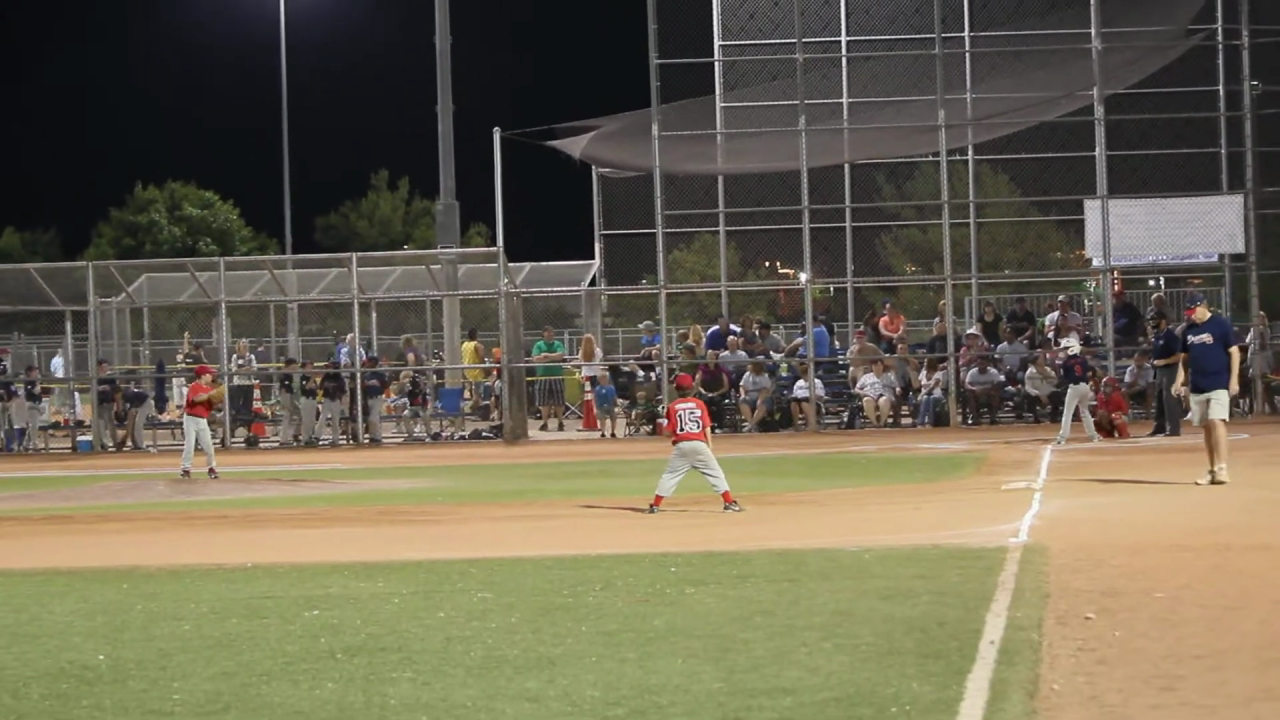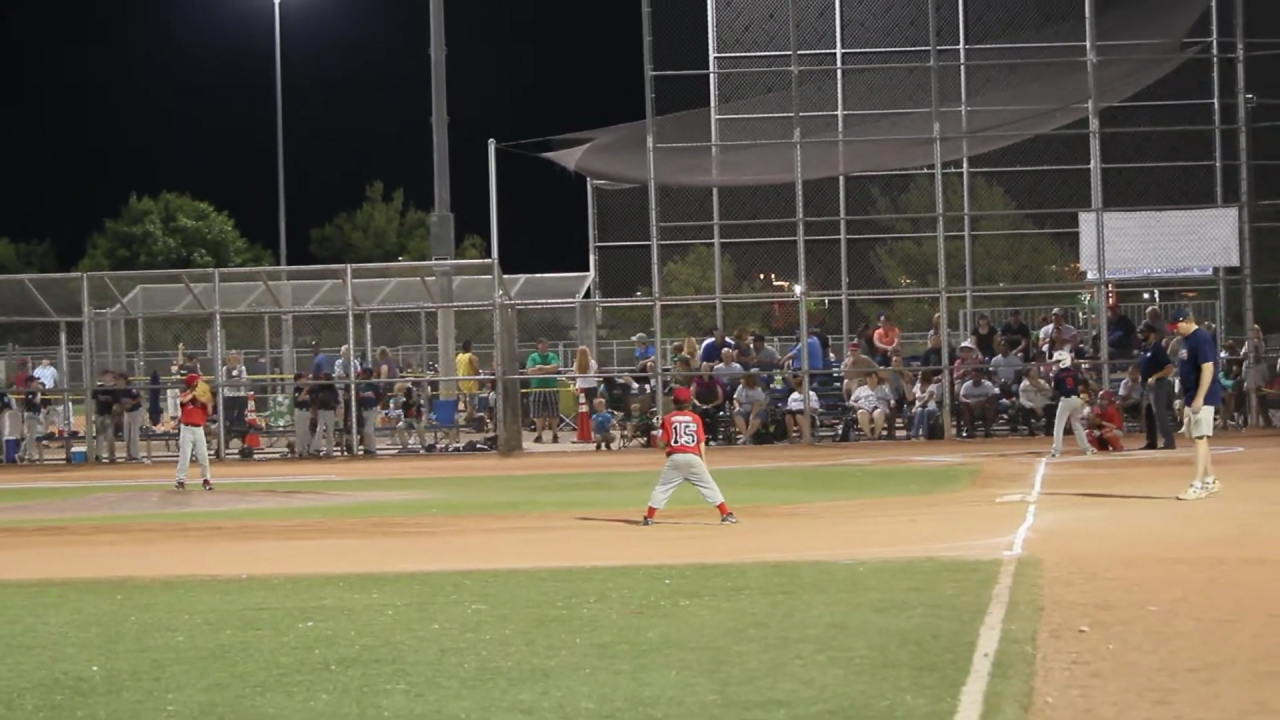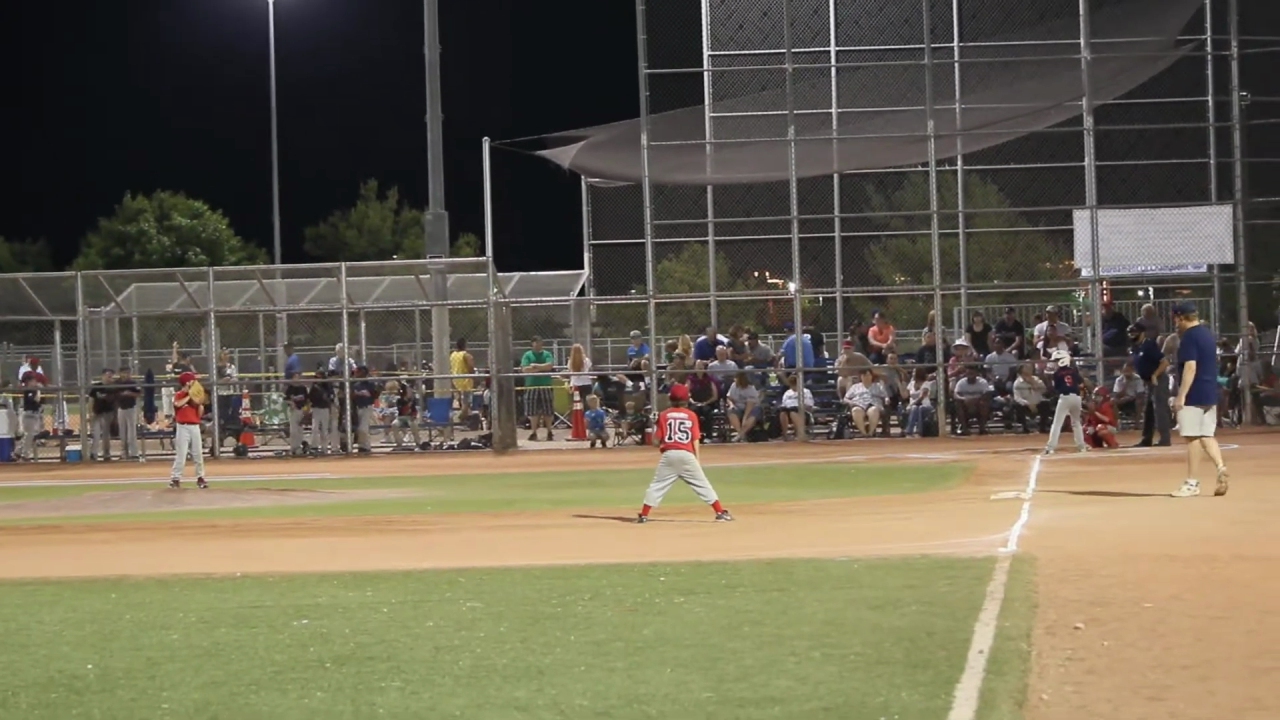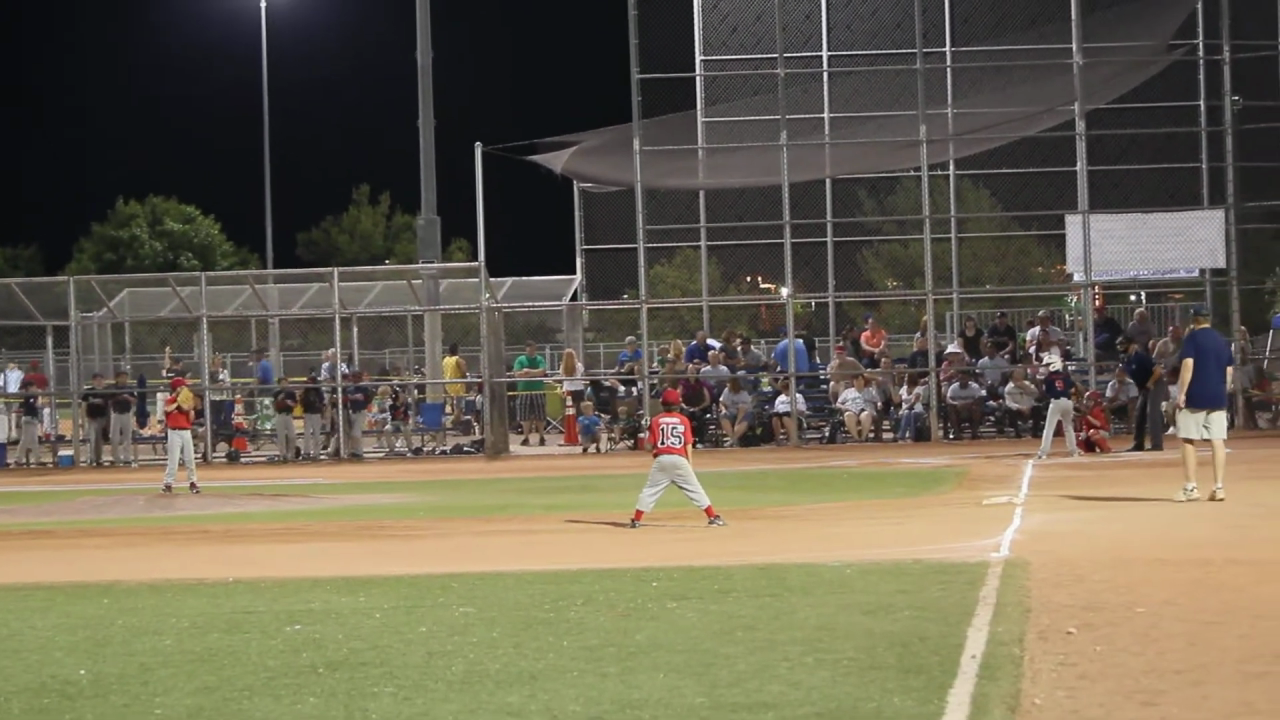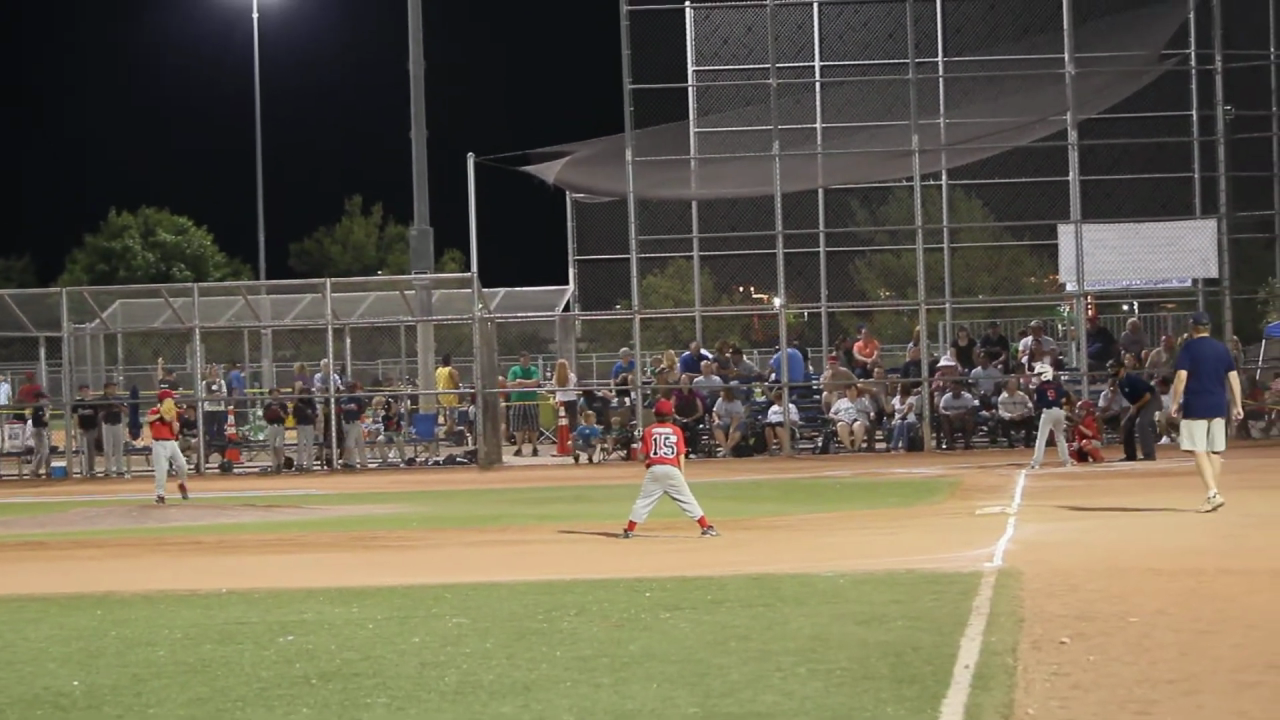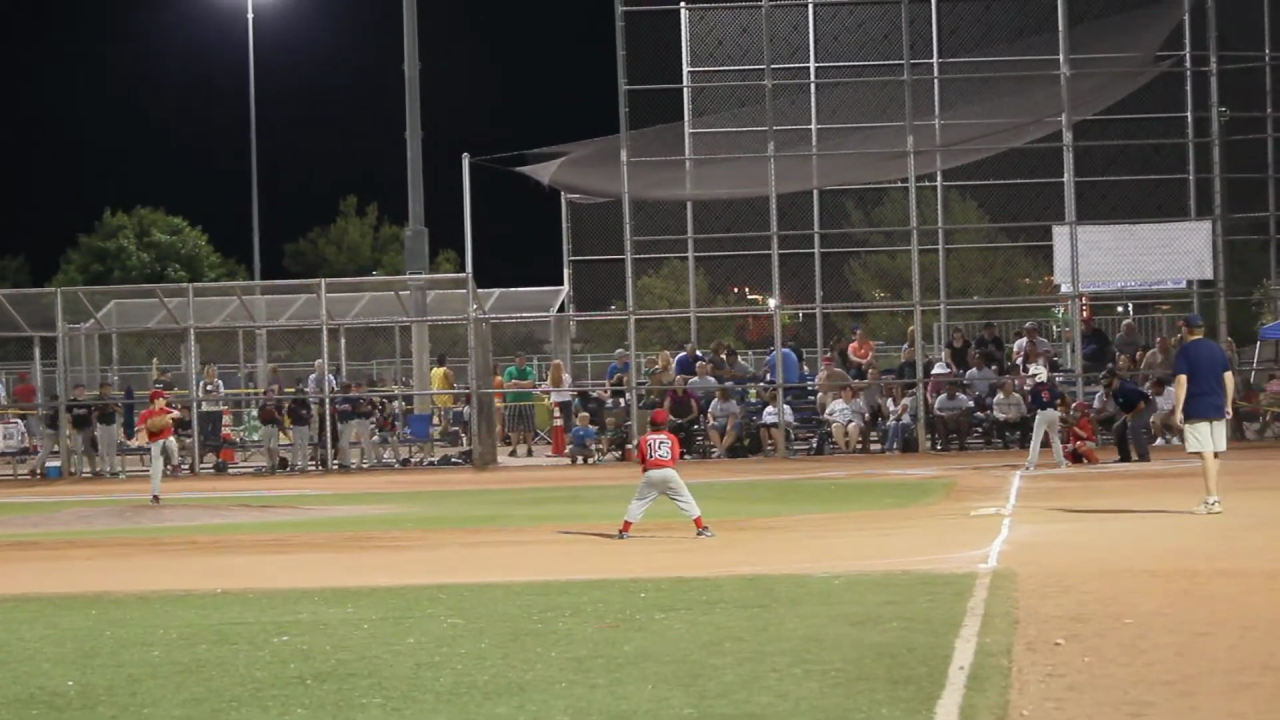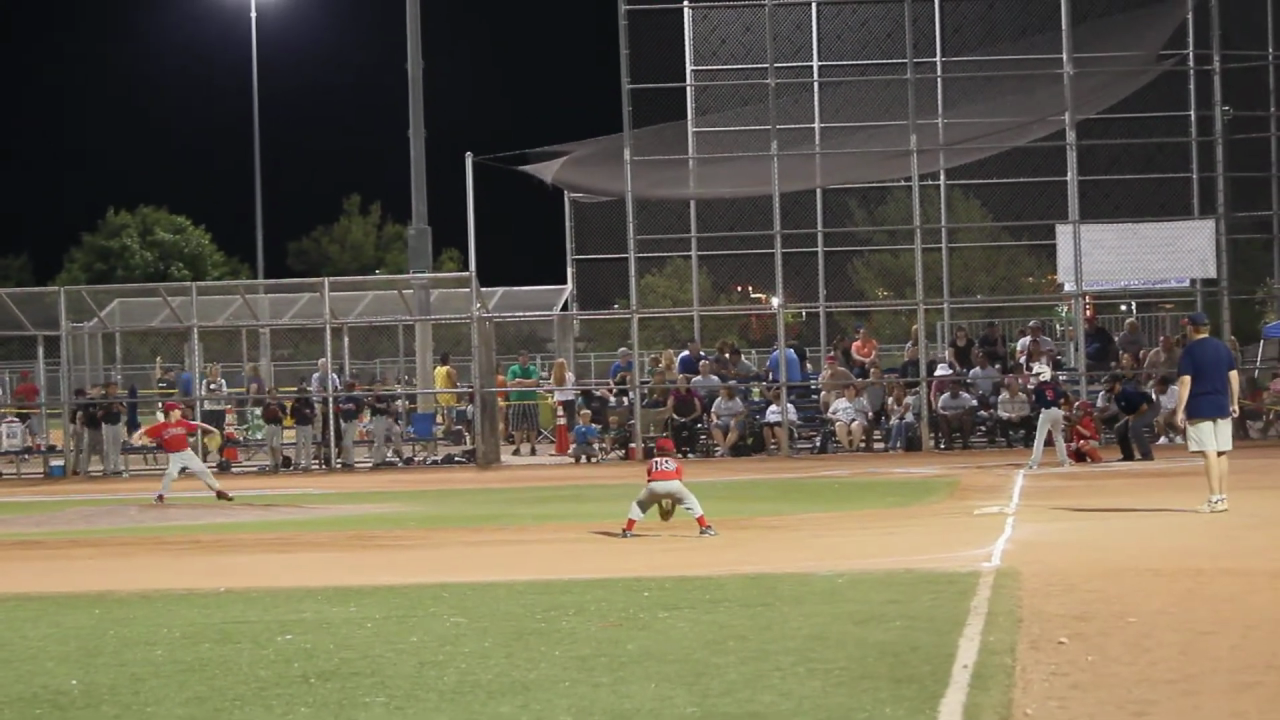
dt=0.4s
person 1, frame 1
left shoulder: (1221, 324)
right shoulder: (1189, 330)
left elbow: (1235, 353)
right elbow: (1185, 358)
left wrist: (1234, 380)
right wrist: (1180, 380)
left hip: (1219, 385)
right hip: (1197, 387)
left knee: (1217, 422)
right knee: (1207, 428)
left ankle: (1222, 468)
right ankle: (1215, 471)
person 1, frame 2
left shoulder: (1201, 339)
right shoulder: (1189, 340)
left elbow: (1208, 369)
left wrist: (1199, 398)
right wrist: (1189, 398)
left hip: (1203, 397)
right hip: (1194, 397)
left knee: (1200, 438)
right knee: (1199, 439)
left ankle: (1197, 486)
right ankle: (1210, 481)
person 1, frame 3
left shoulder: (1189, 336)
right shoulder: (1207, 334)
left elbow: (1190, 368)
left wrist: (1180, 395)
left hip: (1194, 394)
right hip: (1211, 393)
left knee: (1192, 437)
right knee: (1207, 436)
left ankle: (1192, 484)
right ankle: (1221, 469)
person 1, frame 4
left shoulder: (1192, 337)
right shoulder: (1222, 340)
left elbow: (1187, 365)
right elbow: (1229, 372)
left wrist: (1181, 393)
right wrist: (1223, 394)
left hip: (1195, 396)
right hip: (1218, 397)
left knee: (1188, 440)
right knee: (1217, 441)
left ankle: (1190, 487)
right ankle: (1218, 488)
person 1, frame 5
left shoulder: (1188, 347)
right shoulder: (1222, 348)
left elbow: (1181, 377)
right elbow: (1234, 377)
left wrist: (1175, 402)
right wrist: (1237, 404)
left hip: (1195, 406)
right hip: (1218, 406)
left knee: (1199, 452)
right knee: (1215, 452)
left ankle: (1213, 494)
right ankle: (1213, 495)
person 1, frame 6
left shoulder: (1184, 351)
right shoulder: (1217, 348)
left elbow: (1181, 381)
right elbow: (1229, 377)
left wrist: (1178, 409)
right wrist: (1228, 404)
left hip: (1196, 408)
right hip: (1217, 407)
left knee: (1206, 453)
right knee: (1216, 453)
left ankle: (1212, 501)
right ankle: (1214, 499)
person 1, frame 7
left shoulder: (1190, 350)
right shoulder: (1223, 347)
left elbow: (1185, 382)
right elbow: (1234, 376)
left wrist: (1179, 410)
right wrist: (1234, 403)
left hip: (1200, 408)
right hip: (1222, 406)
left knee: (1209, 453)
right knee: (1222, 453)
left ankle: (1215, 499)
right ankle: (1222, 498)
